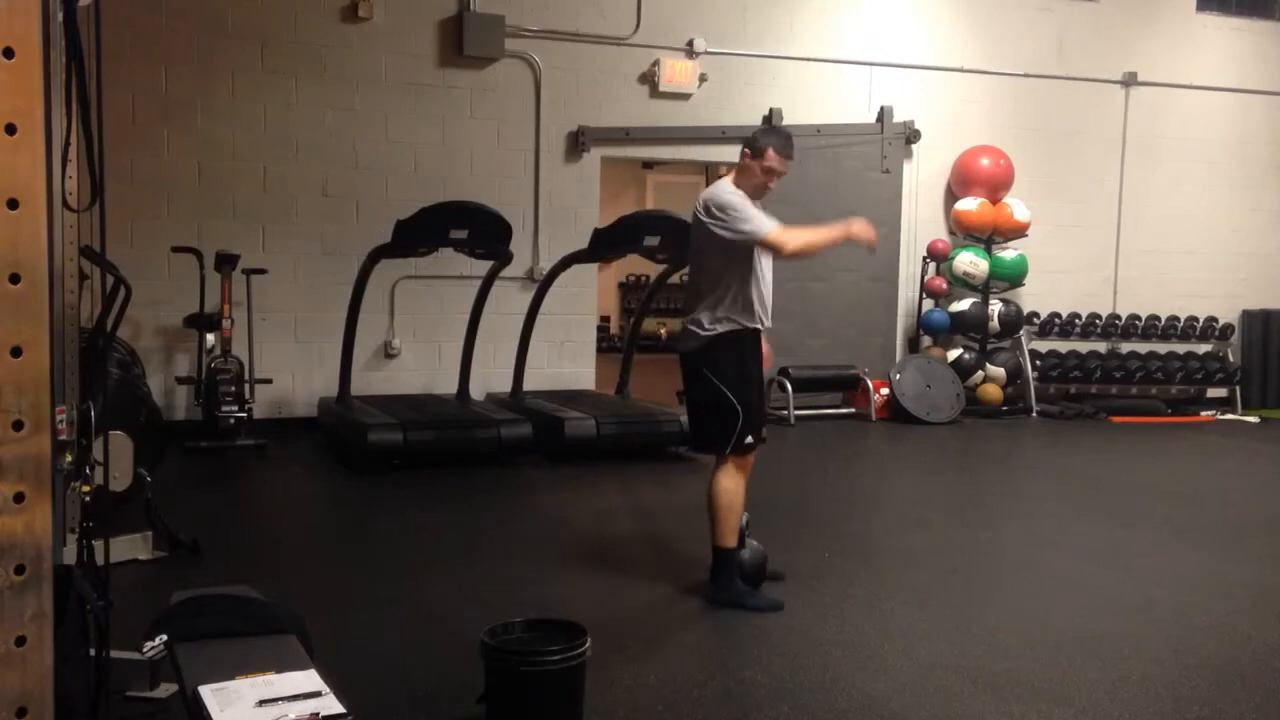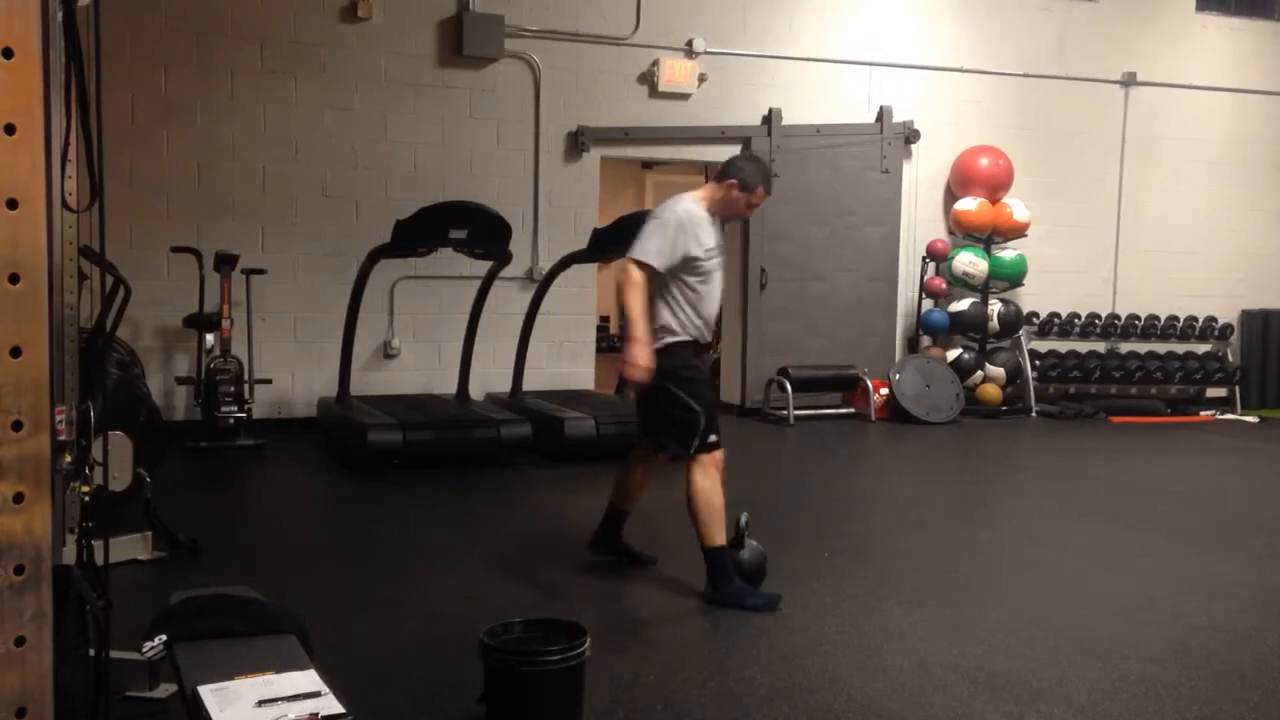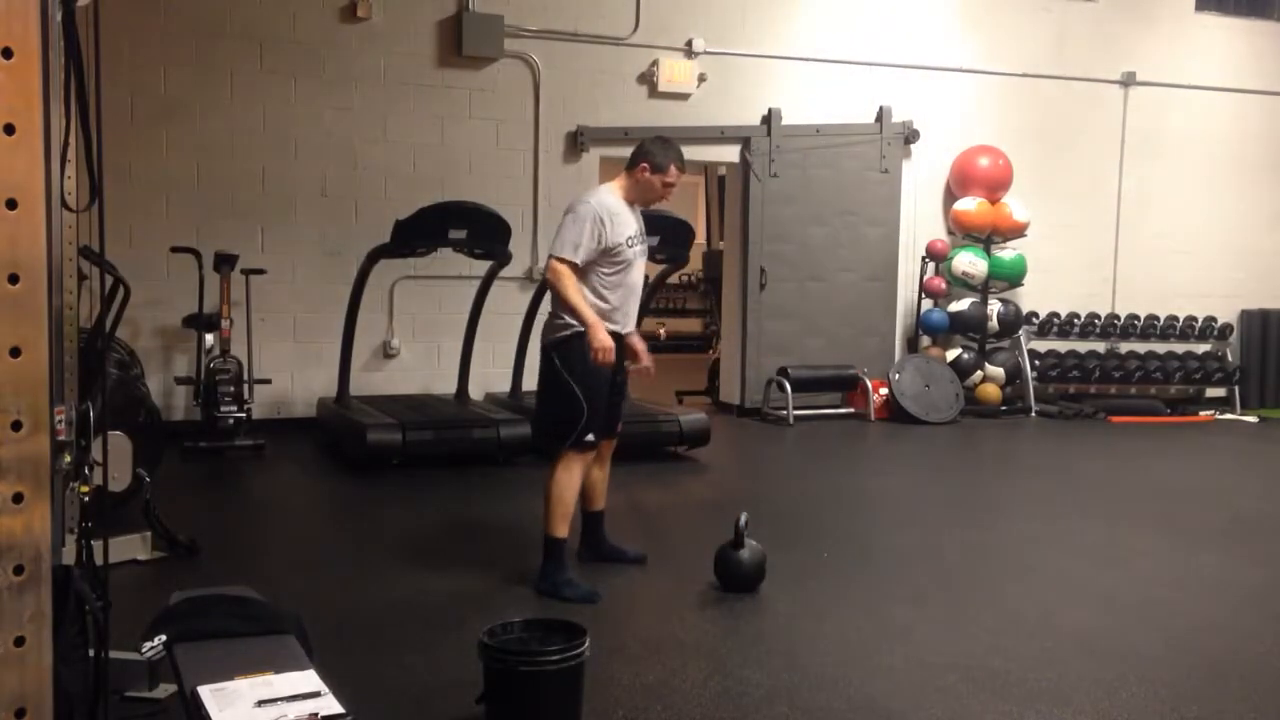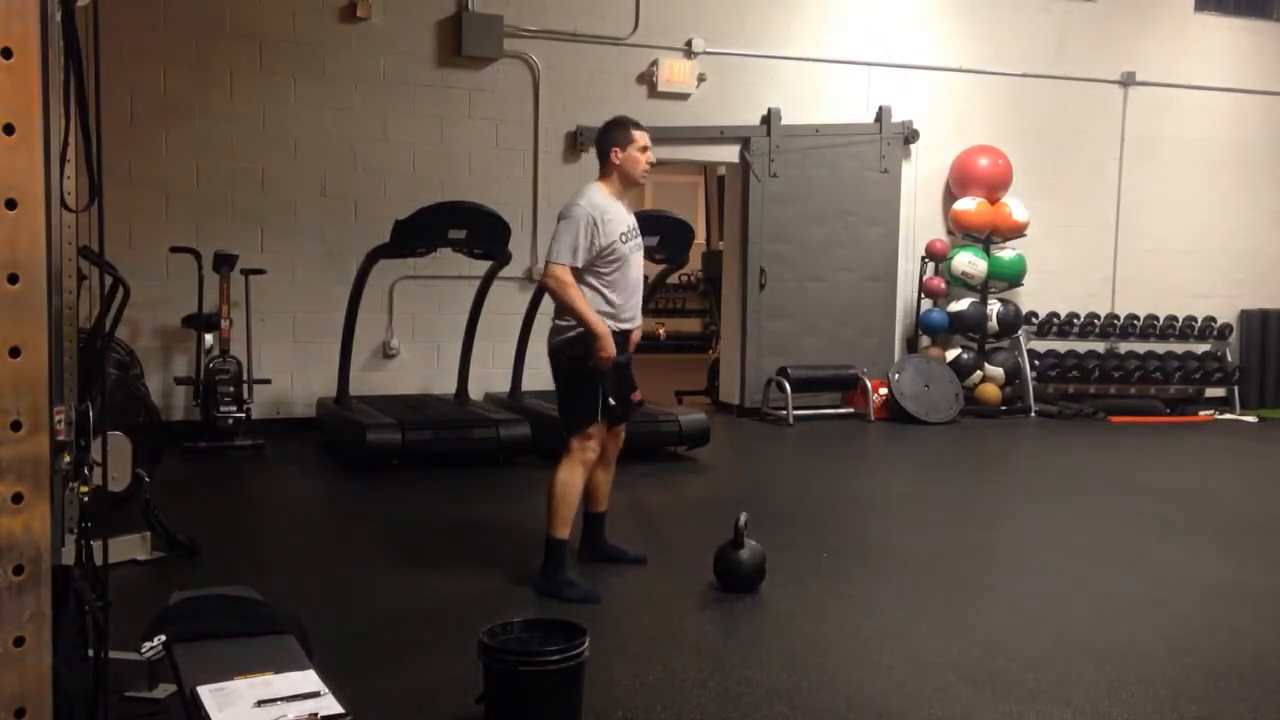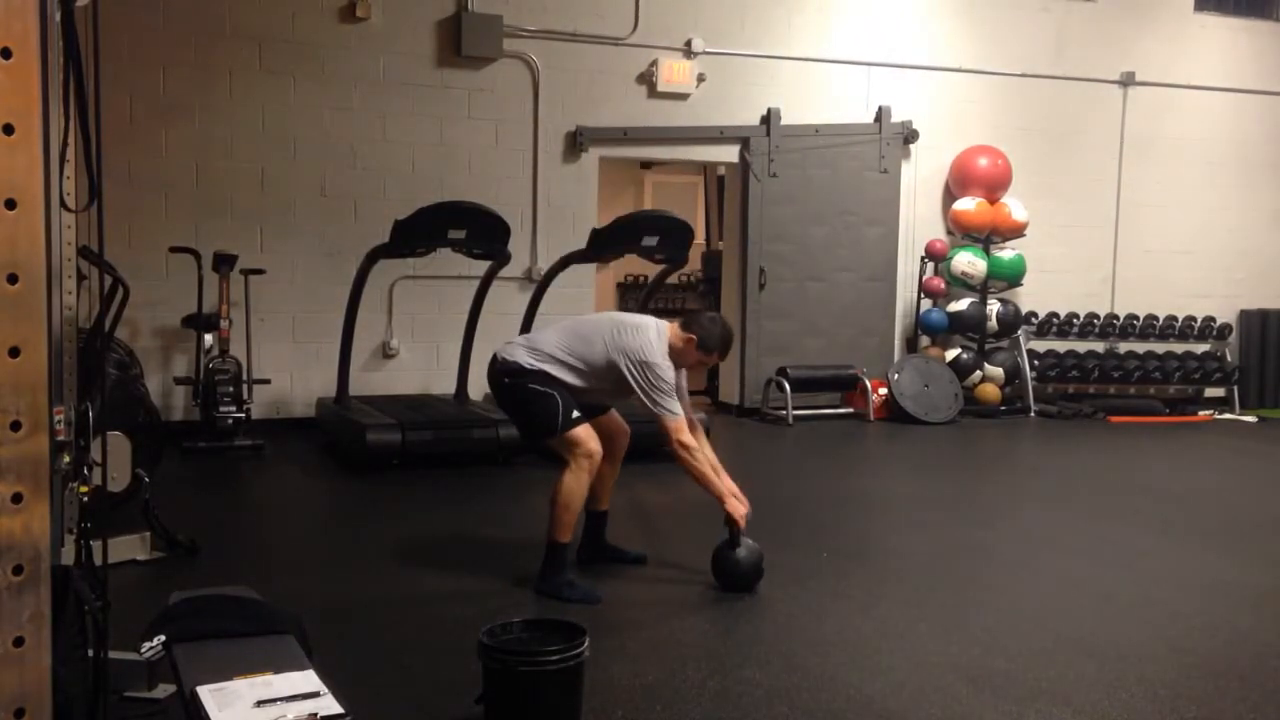
dt=1s
person 1, frame 1
left shoulder: (744, 203)
right shoulder: (723, 200)
right elbow: (787, 243)
left wrist: (757, 336)
right wrist: (845, 230)
left hip: (736, 339)
right hip: (720, 344)
left knee: (740, 455)
right knee: (736, 457)
left ankle: (731, 558)
right ankle: (725, 580)
person 1, frame 2
left shoulder: (708, 219)
right shoulder: (678, 216)
right elbow: (634, 272)
left wrist: (694, 348)
right wrist: (637, 341)
left hip: (682, 349)
right hip: (669, 351)
left knee: (656, 448)
right knee: (708, 455)
left ankle: (608, 536)
right ankle: (722, 579)
person 1, frame 3
left shoulder: (631, 212)
right shoulder: (594, 208)
right elbow: (557, 270)
left wrist: (631, 337)
right wrist: (593, 327)
left hip: (611, 342)
right hip: (579, 343)
left knee: (603, 445)
right knee: (577, 451)
left ankle: (594, 540)
right ankle: (553, 568)
person 1, frame 4
left shoulder: (620, 208)
right shoulder: (587, 208)
right elbow: (556, 276)
left wrist: (629, 323)
right wrist: (598, 331)
left hip: (613, 342)
right hip: (587, 345)
left knee: (611, 441)
right knee: (584, 448)
left ankle: (594, 540)
right ankle: (553, 569)
person 1, frame 5
left shoulder: (659, 336)
right shoulder: (652, 356)
left elbow: (690, 426)
right elbow: (681, 442)
left wrist: (724, 479)
right wrist: (725, 498)
left hip: (545, 371)
right hip: (519, 372)
left knee: (616, 435)
right knee: (587, 450)
left ankle: (594, 542)
right ankle: (553, 572)
